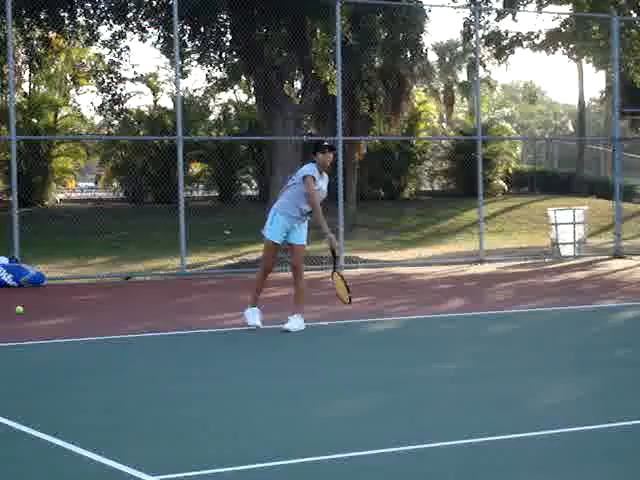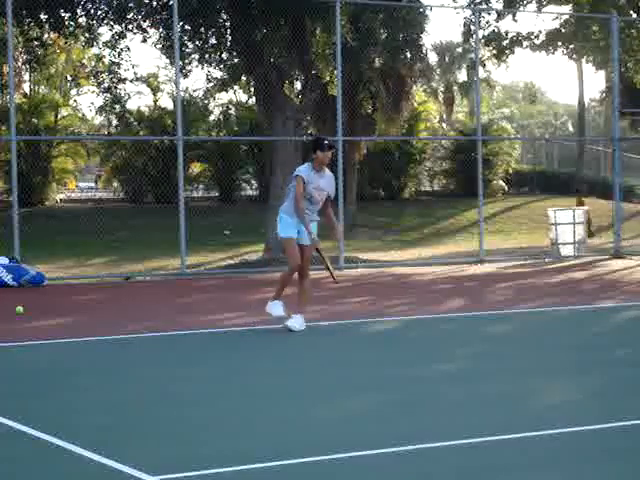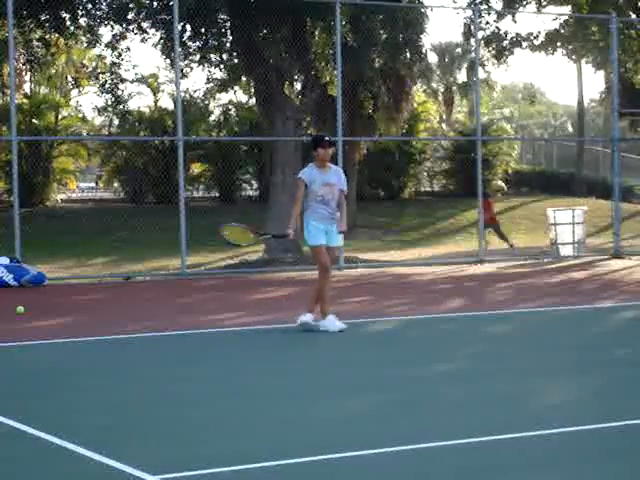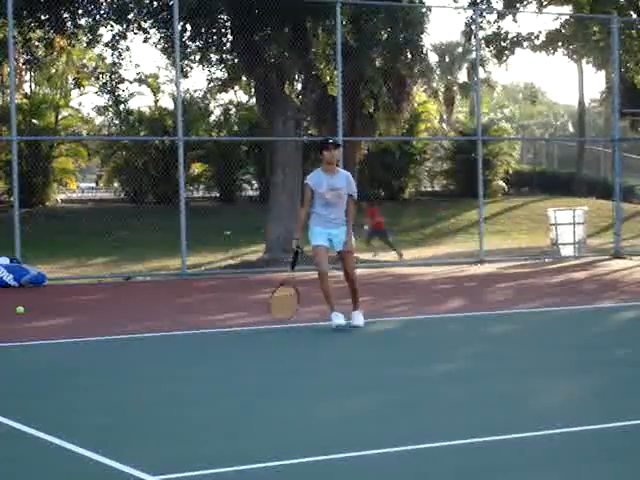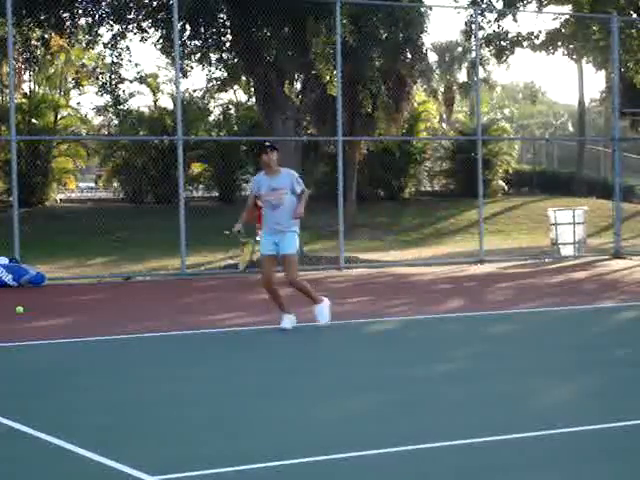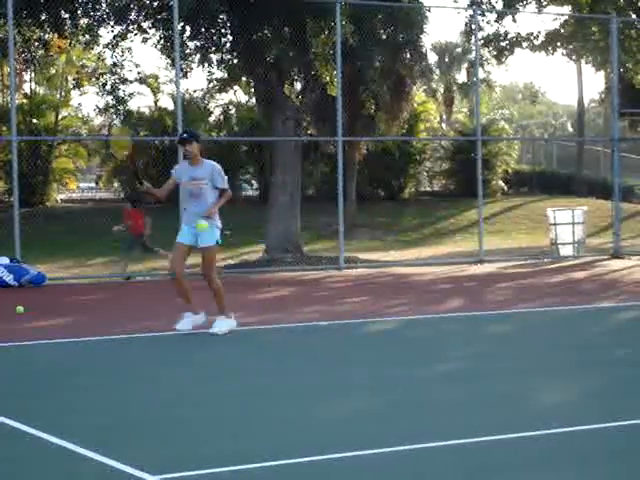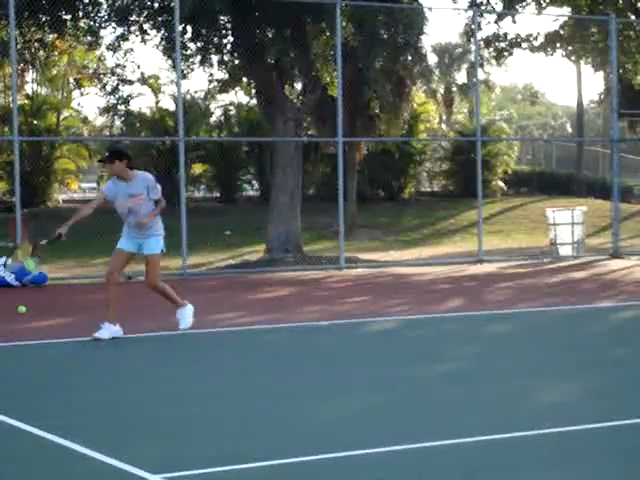
dt=0.5s
person 1, frame 1
left shoulder: (325, 178)
right shoulder: (309, 172)
right elbow: (314, 204)
left wrist: (320, 221)
right wrist: (327, 232)
left hip: (299, 224)
right hip: (280, 218)
left knee: (298, 269)
right knee: (267, 267)
left ankle: (298, 316)
right ankle: (252, 308)
person 1, frame 2
left shoulder: (329, 177)
right shoulder: (302, 172)
left elbow: (326, 205)
right elbow: (298, 203)
left wrist: (336, 226)
right wrist: (309, 231)
left hip: (309, 223)
right hip: (289, 219)
left knee: (304, 271)
right knee: (295, 264)
left ankle: (299, 315)
right ankle: (275, 300)
person 1, frame 3
left shoulder: (338, 173)
right shoulder: (306, 174)
left elbow: (342, 201)
right elbow: (298, 203)
left wrist: (342, 220)
right wrist: (292, 227)
left hip: (333, 227)
right hip: (314, 225)
left knee: (326, 272)
right knee: (325, 269)
left ankle: (309, 314)
right ankle: (325, 317)
person 1, frame 4
left shoulder: (346, 177)
right shoulder: (313, 178)
left elbow: (350, 208)
right elbow: (305, 208)
left wrist: (349, 234)
right wrist: (297, 236)
left hip: (340, 229)
right hip: (319, 228)
left knee: (350, 274)
right knee: (323, 270)
left ankle: (356, 311)
right ankle: (334, 312)
person 1, frame 5
left shoulder: (291, 176)
right shoulder: (257, 181)
left elbow: (304, 193)
right elbow: (249, 207)
left wrist: (300, 208)
right wrist: (240, 224)
left hip: (288, 231)
right hip: (268, 234)
left knee: (292, 280)
right knee: (267, 280)
left ankle: (319, 301)
right ankle: (286, 313)
person 1, frame 6
left shoulder: (212, 167)
right shoulder: (179, 169)
left elbow: (227, 192)
right elbow: (162, 194)
left wrist: (215, 207)
right wrist: (148, 189)
left hip: (208, 225)
right hip: (187, 226)
left knee: (208, 274)
right knee: (175, 270)
left ankle: (226, 317)
right ankle: (194, 312)
person 1, frame 7
left shoulder: (146, 179)
right shoulder: (112, 186)
left elbow: (161, 203)
right elbow: (90, 207)
left wrist: (150, 217)
right wrist: (67, 225)
left hip: (151, 234)
right hip: (129, 235)
left knee: (152, 282)
right knee: (112, 275)
left ankle: (182, 306)
right ankle: (111, 324)
